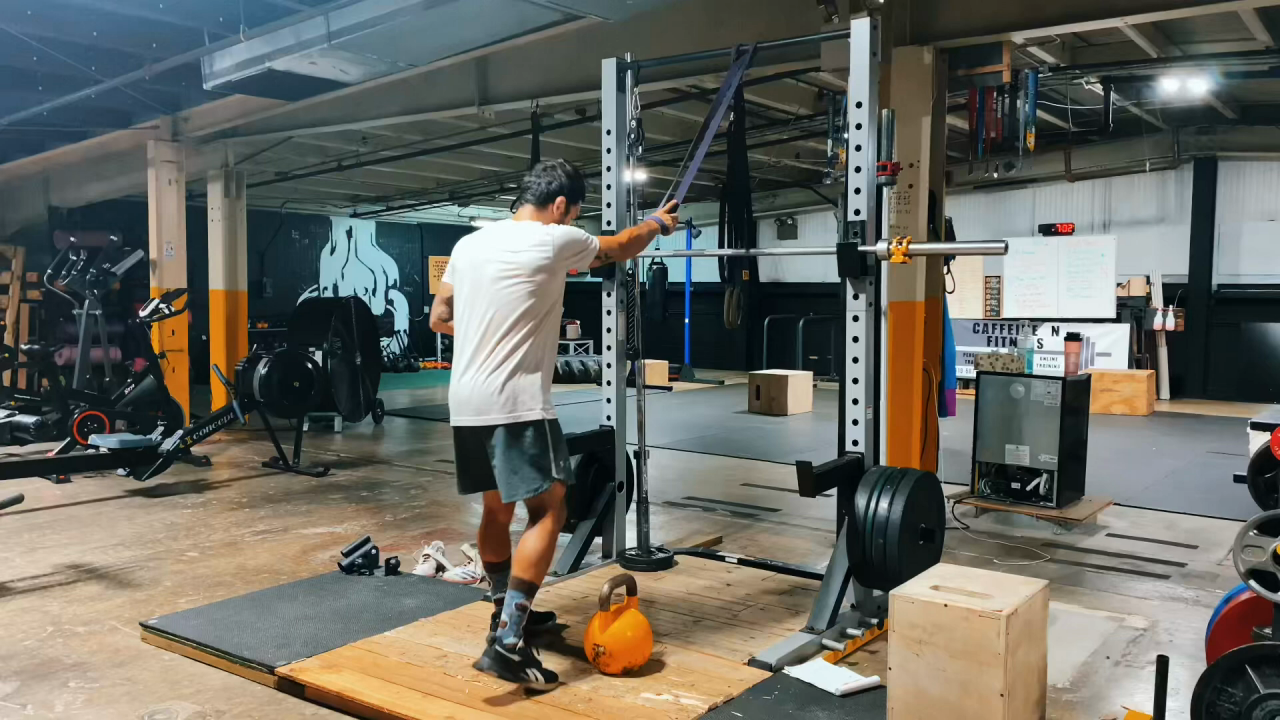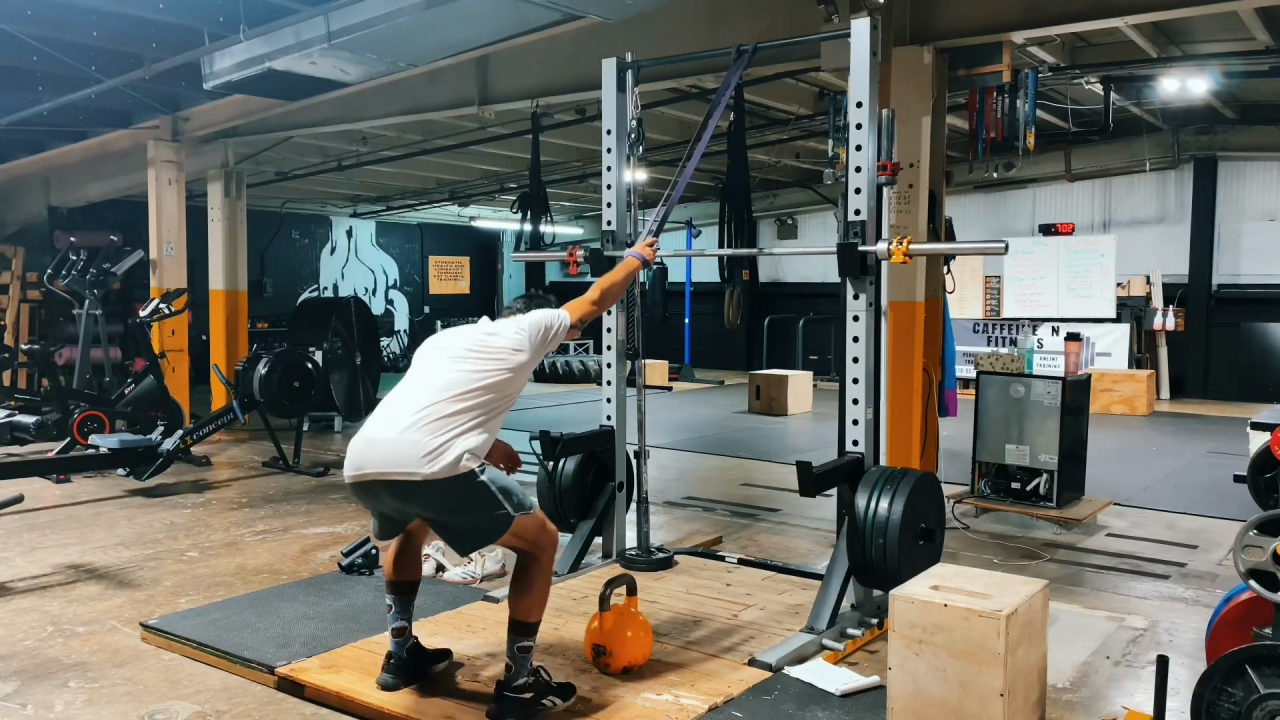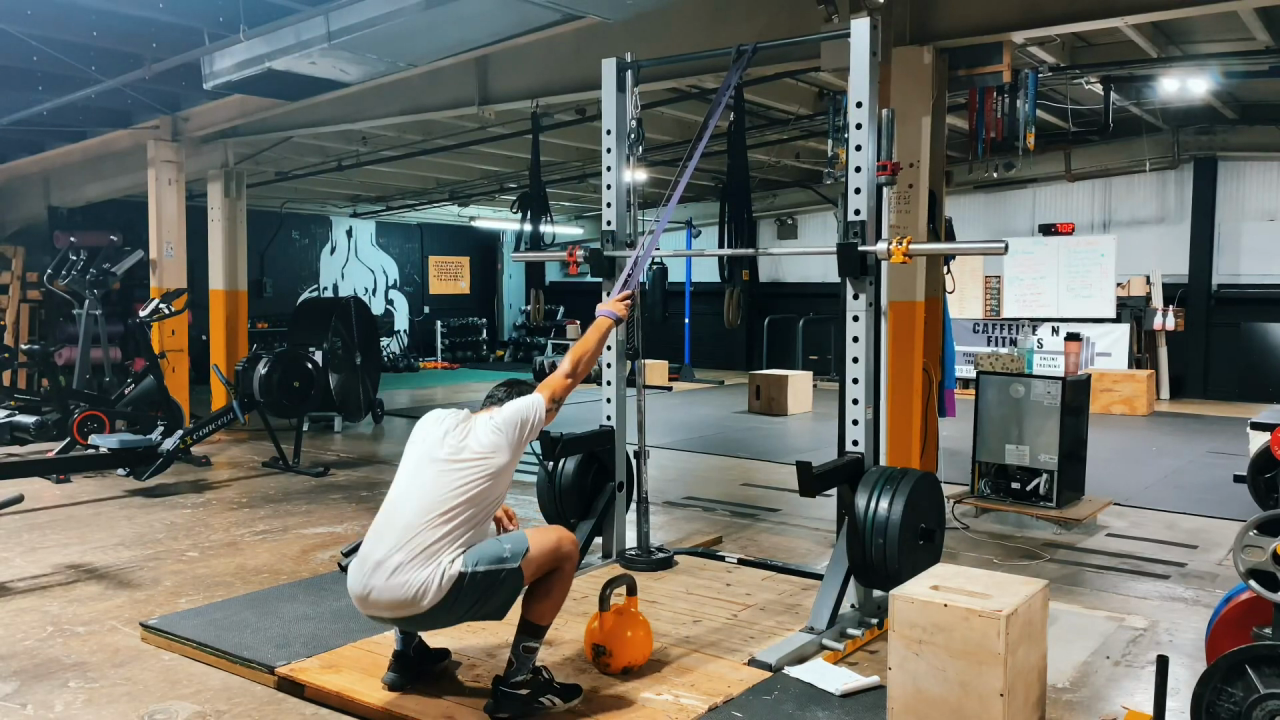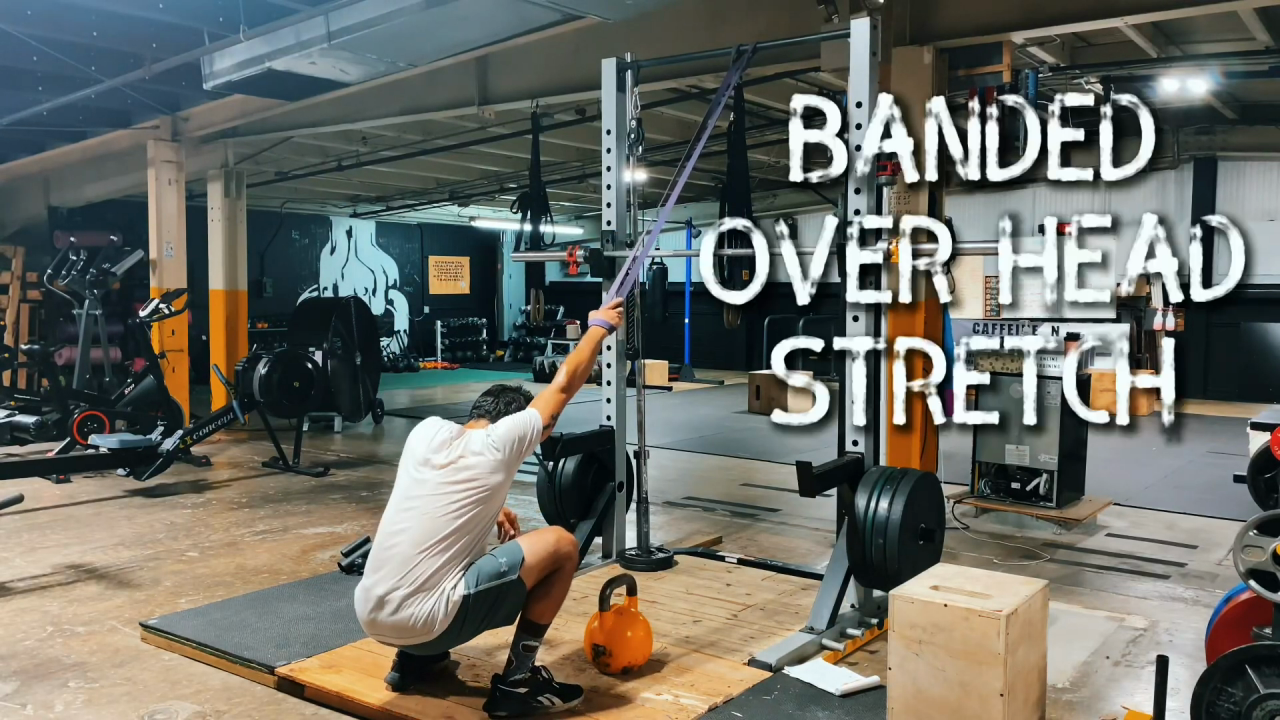
dt=1s
person 1, frame 1
left shoulder: (468, 245)
right shoulder: (555, 240)
left elbow: (440, 318)
right elbow: (618, 249)
right wrist: (659, 222)
left hip: (465, 401)
right hip: (515, 401)
left knee: (497, 508)
right knee: (547, 509)
left ankle: (508, 612)
right ankle: (506, 646)
person 1, frame 2
left shoulder: (444, 337)
right shoulder: (527, 331)
right elbow: (594, 300)
left wrist: (488, 445)
right wrist: (635, 259)
left hip: (361, 464)
right hip: (423, 467)
left knee: (409, 527)
right knee: (540, 540)
left ankle: (402, 655)
person 1, frame 3
left shoulder: (433, 421)
right shoulder: (503, 428)
right elbow: (568, 373)
right wrist: (607, 317)
left hip: (362, 593)
right hip: (417, 599)
right knee: (562, 544)
left ankle: (407, 656)
right ankle: (517, 684)
person 1, frame 4
left shoulder: (427, 431)
right shoulder: (499, 443)
right elbow: (563, 386)
right wrist: (599, 327)
left hip: (370, 616)
right hip: (425, 622)
right knee: (561, 544)
left ankle: (411, 661)
right ankle: (516, 683)
